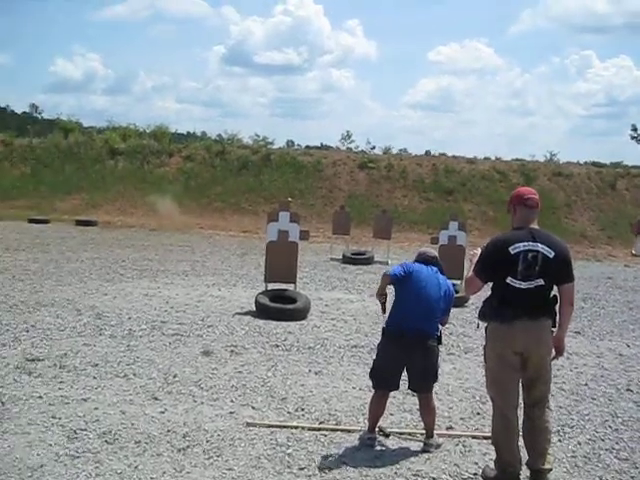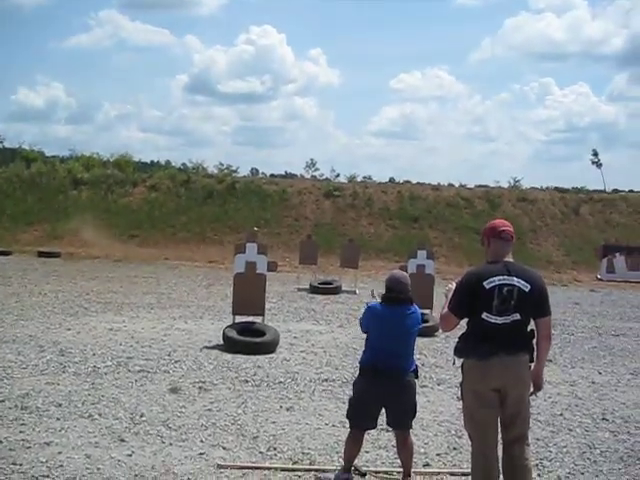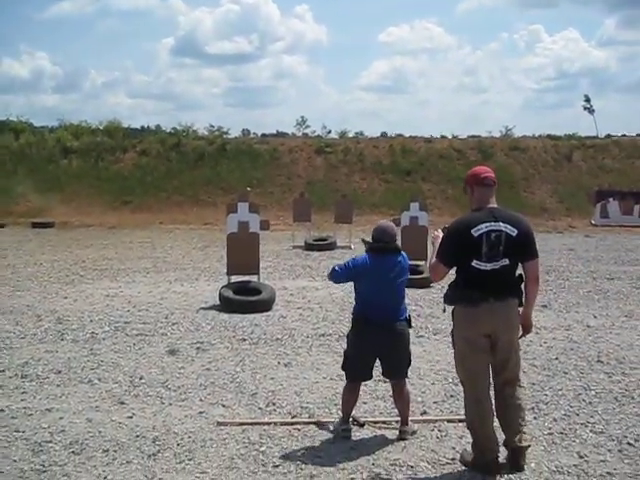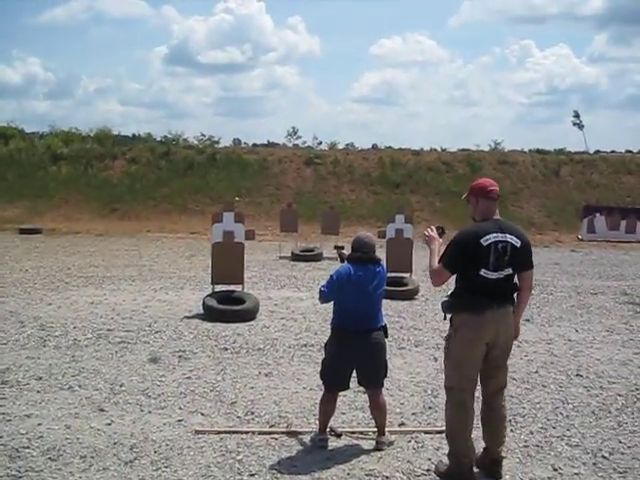
dt=1s
person 1, frame 1
left shoulder: (500, 244)
right shoulder: (557, 247)
left elbow: (471, 288)
right elbow: (568, 300)
left wrist: (476, 261)
right wrist: (561, 334)
left hip: (503, 331)
right hip: (540, 330)
left knee: (504, 404)
right knee: (538, 404)
person 1, frame 2
left shoulder: (473, 278)
right shoulder: (533, 280)
left elbow: (446, 324)
right elbow: (545, 333)
left wrist: (451, 294)
right wrist: (538, 369)
left hip: (480, 366)
right hip: (518, 365)
left knee: (483, 442)
right knee: (518, 441)
person 1, frame 3
left shoulder: (461, 227)
right shoulder: (519, 224)
left elbow: (436, 274)
right elbow: (533, 276)
left wrist: (438, 243)
right wrist: (527, 312)
left hip: (470, 313)
right hip: (506, 311)
left knee: (476, 388)
right knee: (510, 384)
left ankle: (485, 456)
right ankle: (516, 450)
person 1, frame 4
left shoulder: (468, 235)
right shoulder: (519, 236)
left elbow: (437, 278)
right elbow: (526, 286)
left wrist: (434, 245)
right wrist: (515, 319)
left hip: (470, 320)
right hip: (502, 319)
left knee: (460, 393)
right knee: (495, 392)
person 2, frame 1
left shoulder: (410, 268)
right shoulder: (447, 286)
left elbow: (388, 275)
right elbow: (444, 321)
left wrist: (381, 292)
left hip: (395, 339)
right hip: (426, 343)
left knee: (382, 389)
right knee: (425, 394)
left ankle: (370, 433)
right ankle: (430, 438)
person 2, frame 2
left shoulder: (374, 310)
right shoulder: (415, 314)
left hip: (371, 377)
right hip: (403, 380)
left knee: (357, 429)
right knee: (403, 432)
person 2, frame 3
left shoulder: (361, 263)
right shoulder: (403, 261)
left elbow: (333, 276)
left hip: (364, 329)
right hip: (396, 329)
left knee: (353, 380)
right knee: (399, 382)
left ankle: (344, 424)
right ankle: (405, 426)
person 2, frame 4
left shoulder: (344, 272)
right shoulder: (380, 271)
left elbow: (323, 297)
right wrist: (347, 261)
left hip: (343, 338)
right hip: (373, 338)
left knee: (331, 390)
right knee: (375, 391)
left ankle: (321, 435)
right ankle: (382, 436)
